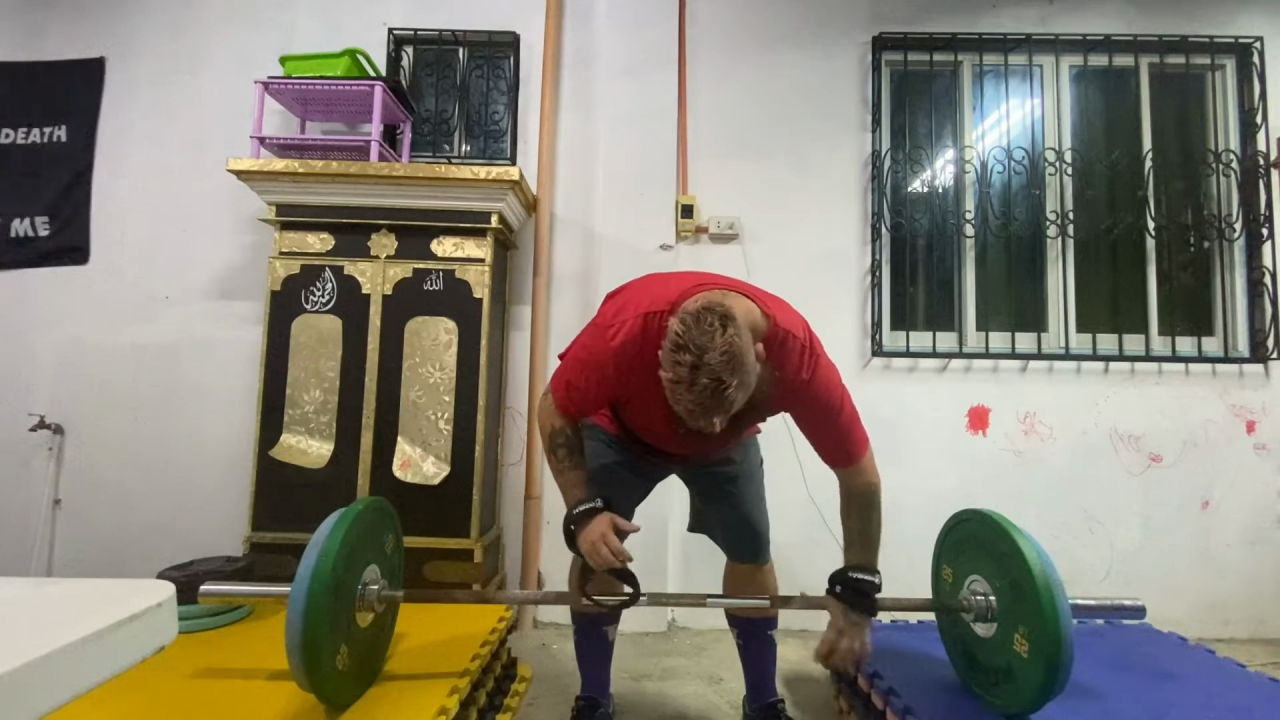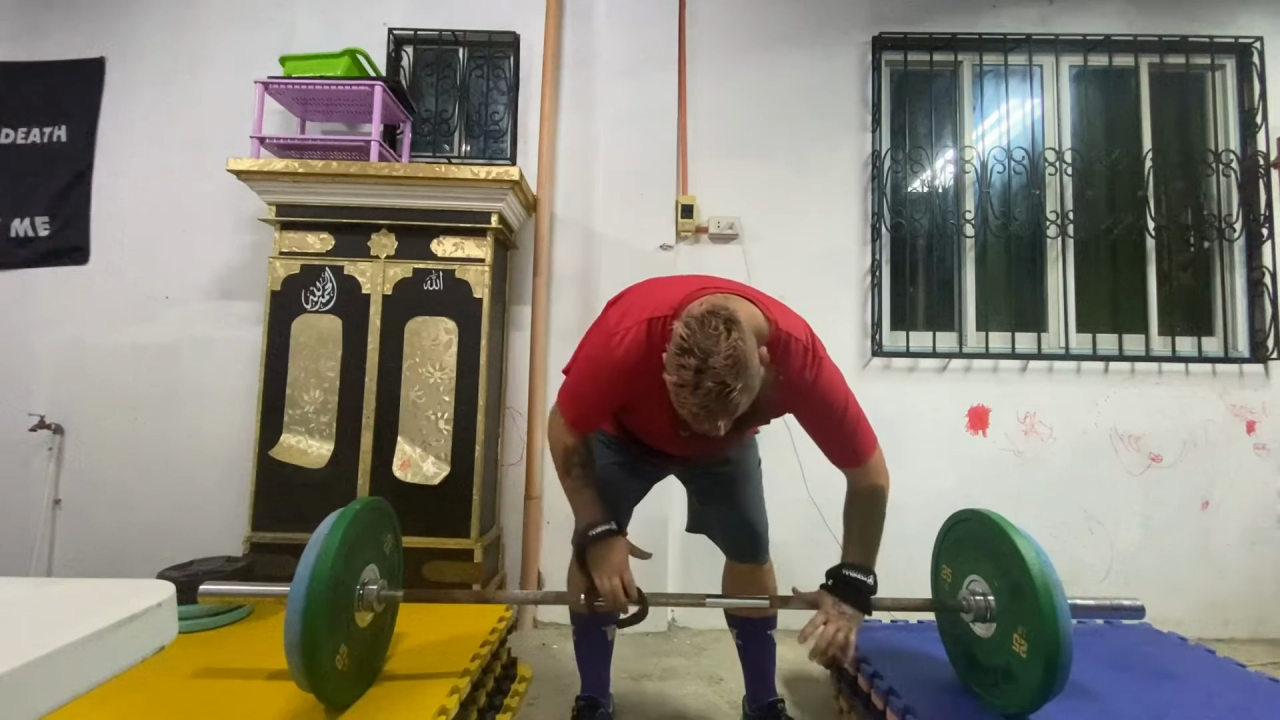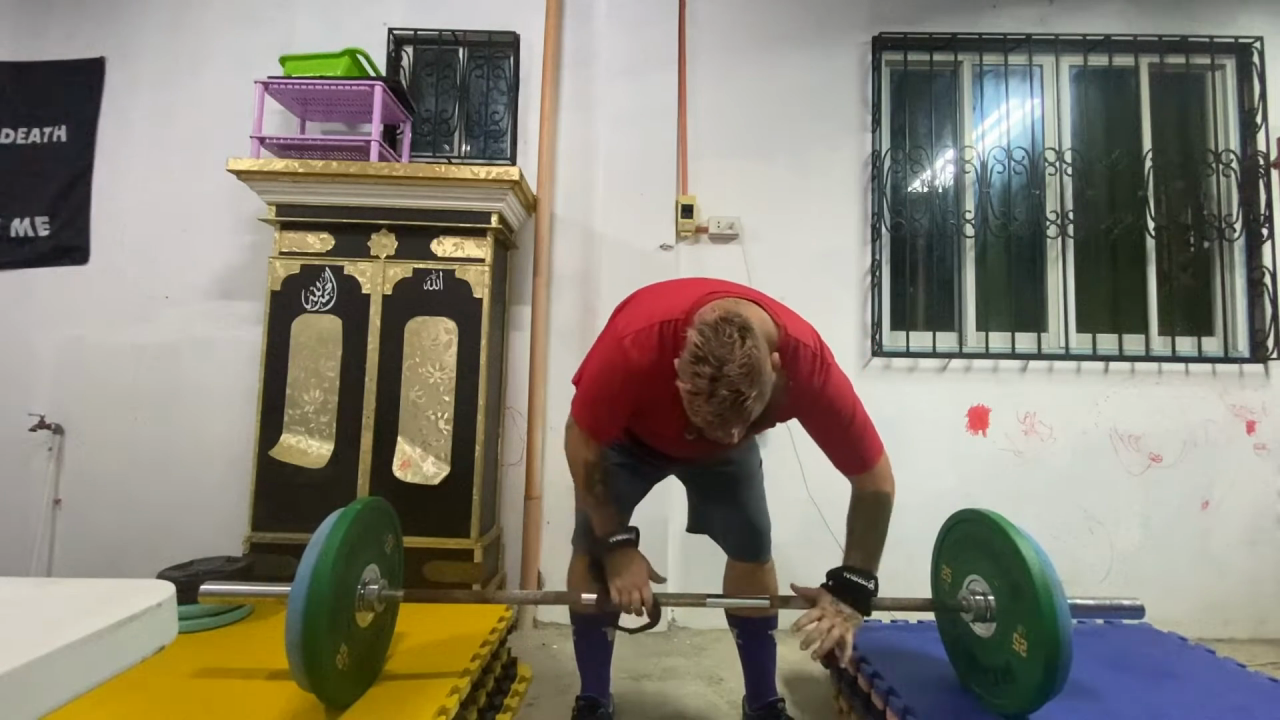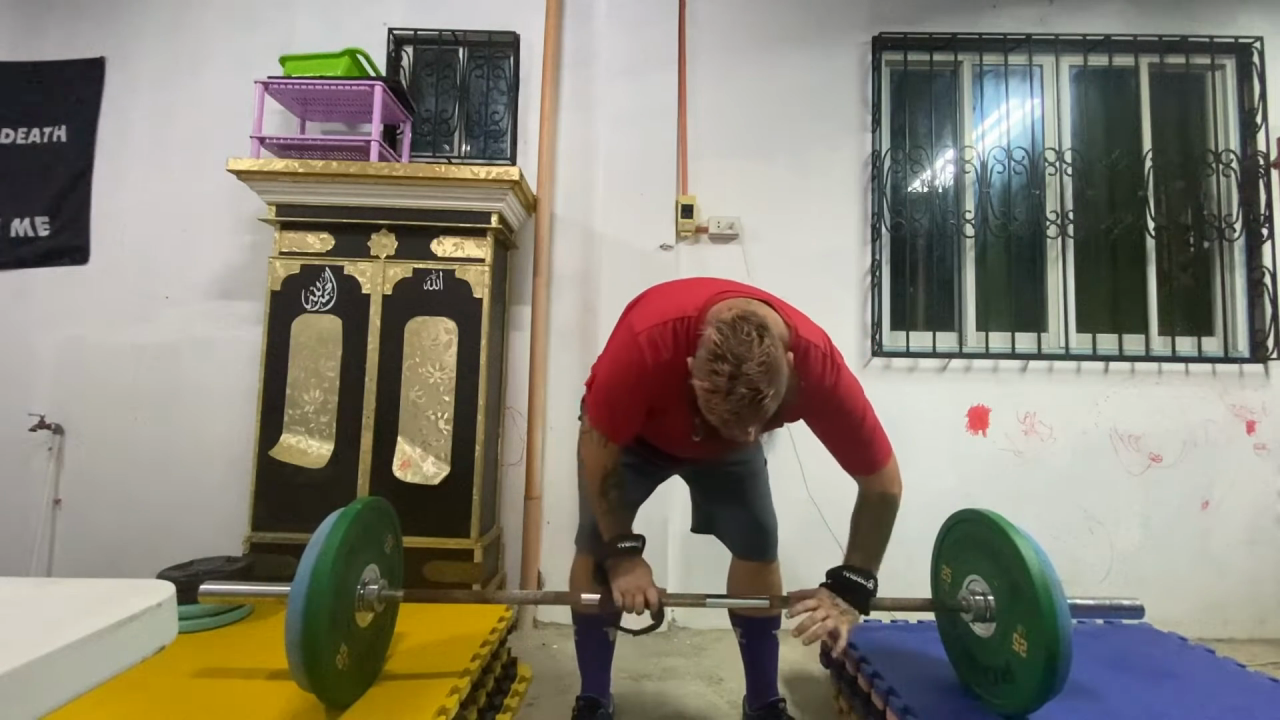
dt=0.2s
person 1, frame 1
left shoulder: (797, 356)
right shoulder: (624, 329)
left elbow: (859, 475)
right elbow: (556, 411)
left wrist: (856, 588)
right wrist: (583, 511)
right hip: (622, 430)
left knee: (751, 551)
right knee: (593, 548)
person 1, frame 2
left shoulder: (799, 358)
right shoulder: (627, 336)
left elbow: (870, 476)
right elbow: (565, 427)
left wrist: (850, 586)
right wrist: (599, 533)
right hip: (622, 433)
left knee: (751, 550)
right knee: (592, 551)
person 1, frame 3
left shoulder: (807, 364)
right shoulder: (636, 340)
left elbow: (875, 481)
right elbow: (583, 442)
left wrist: (851, 588)
right wrist: (617, 544)
right hip: (624, 433)
left knee: (752, 548)
right knee: (594, 548)
person 1, frame 4
left shoulder: (818, 366)
right shoulder: (648, 337)
left elbow: (883, 482)
right elbow: (598, 443)
left wrist: (851, 585)
right wrist: (622, 551)
right hip: (627, 430)
left knee: (758, 545)
right knee: (598, 548)
